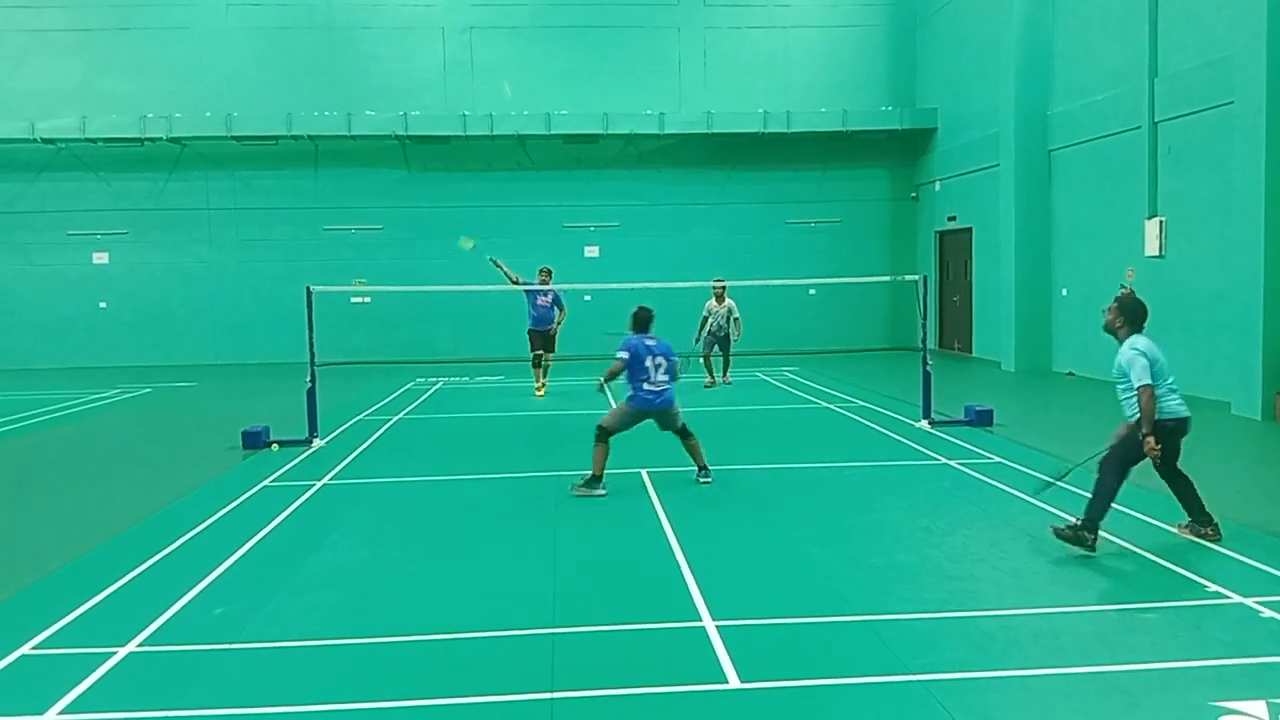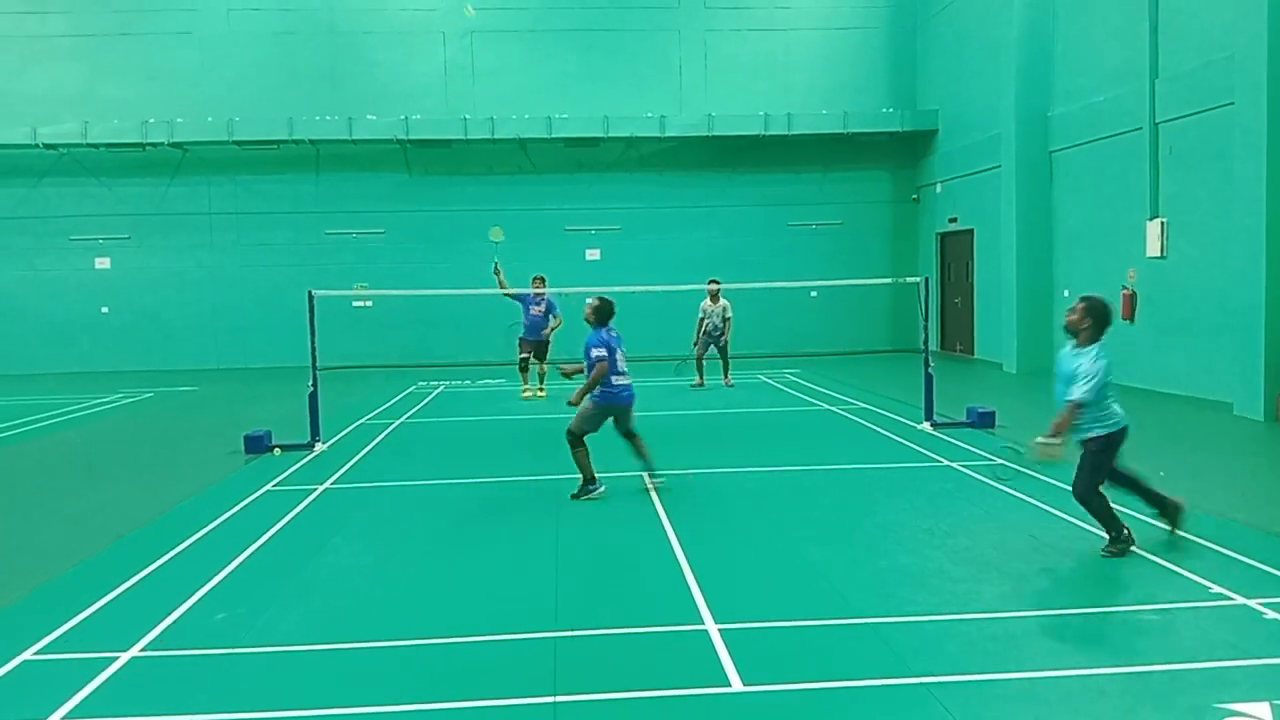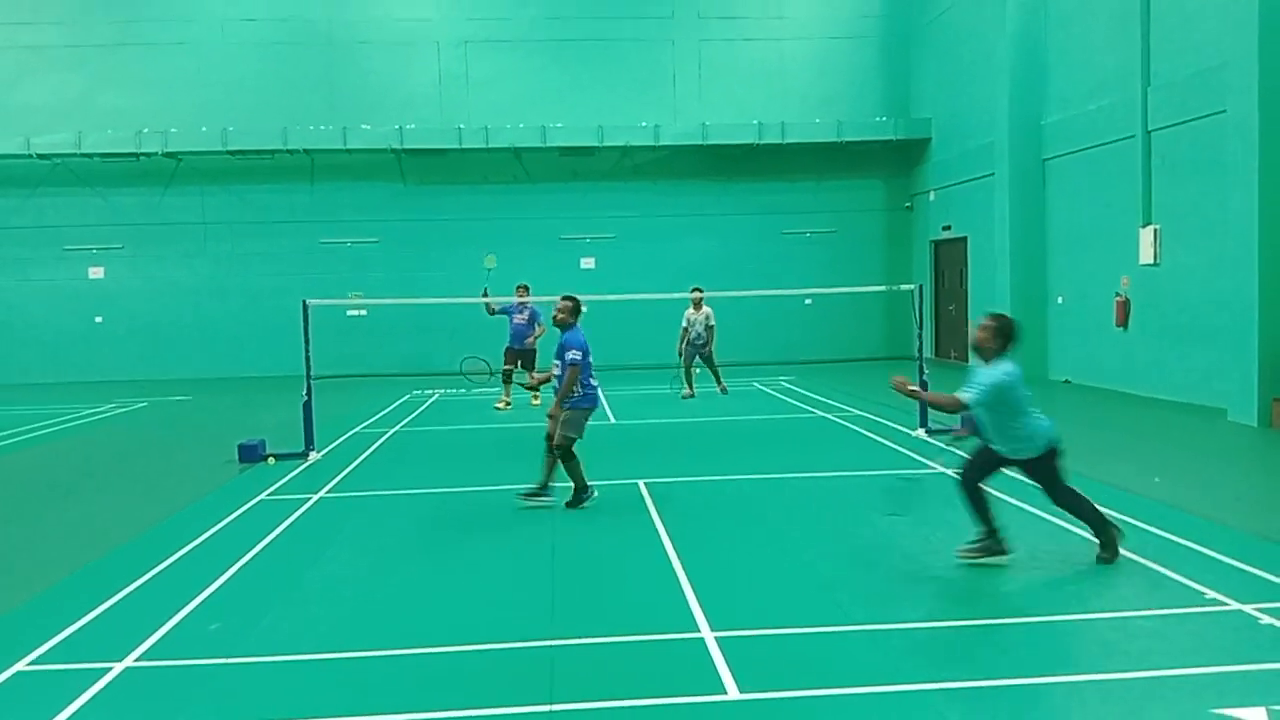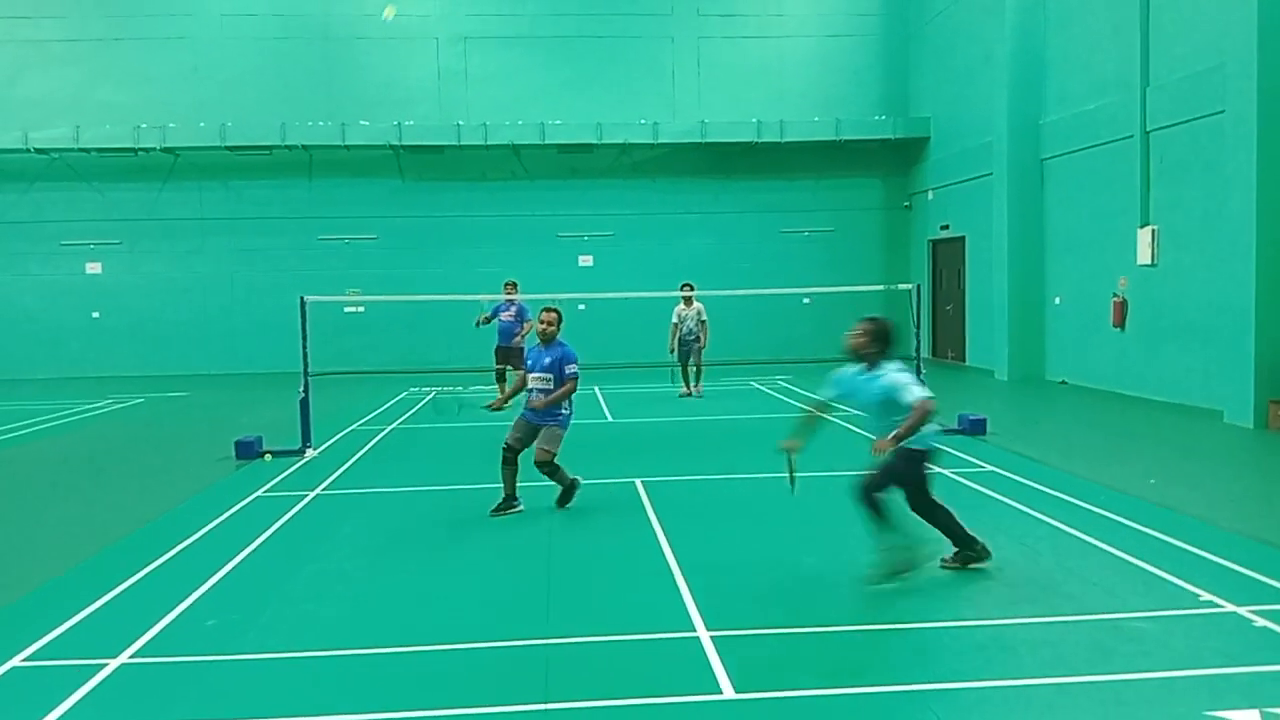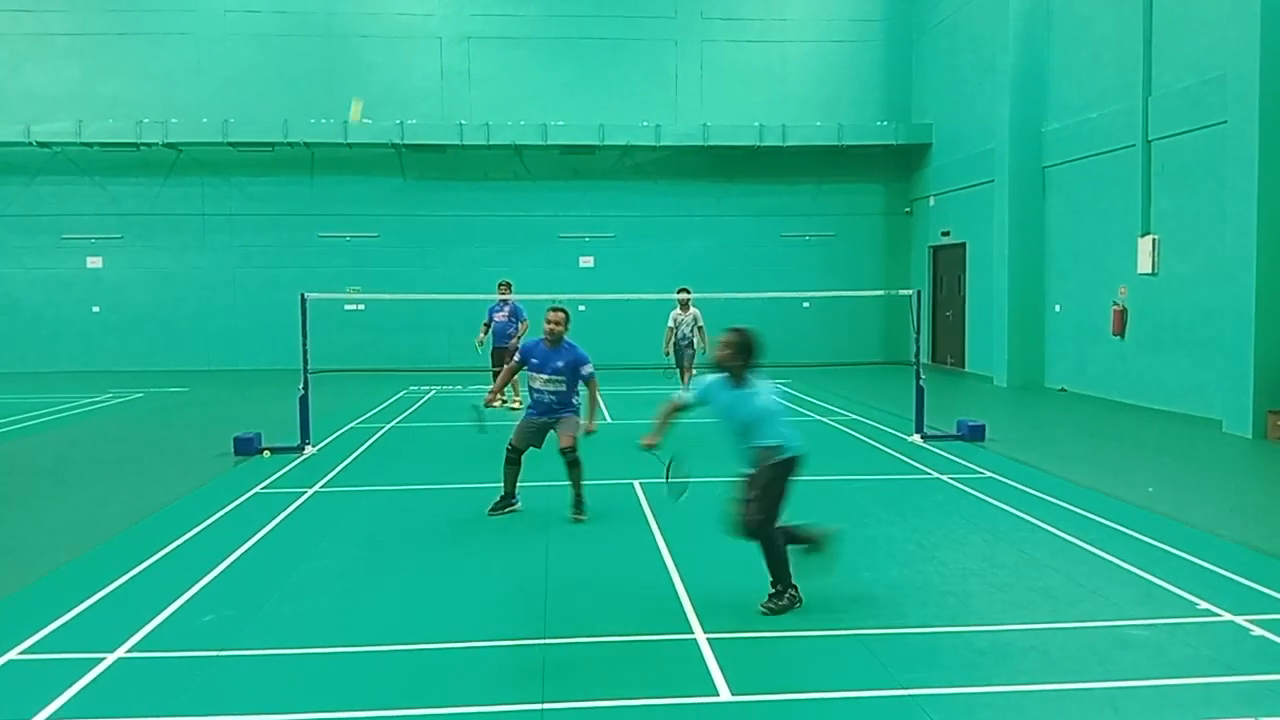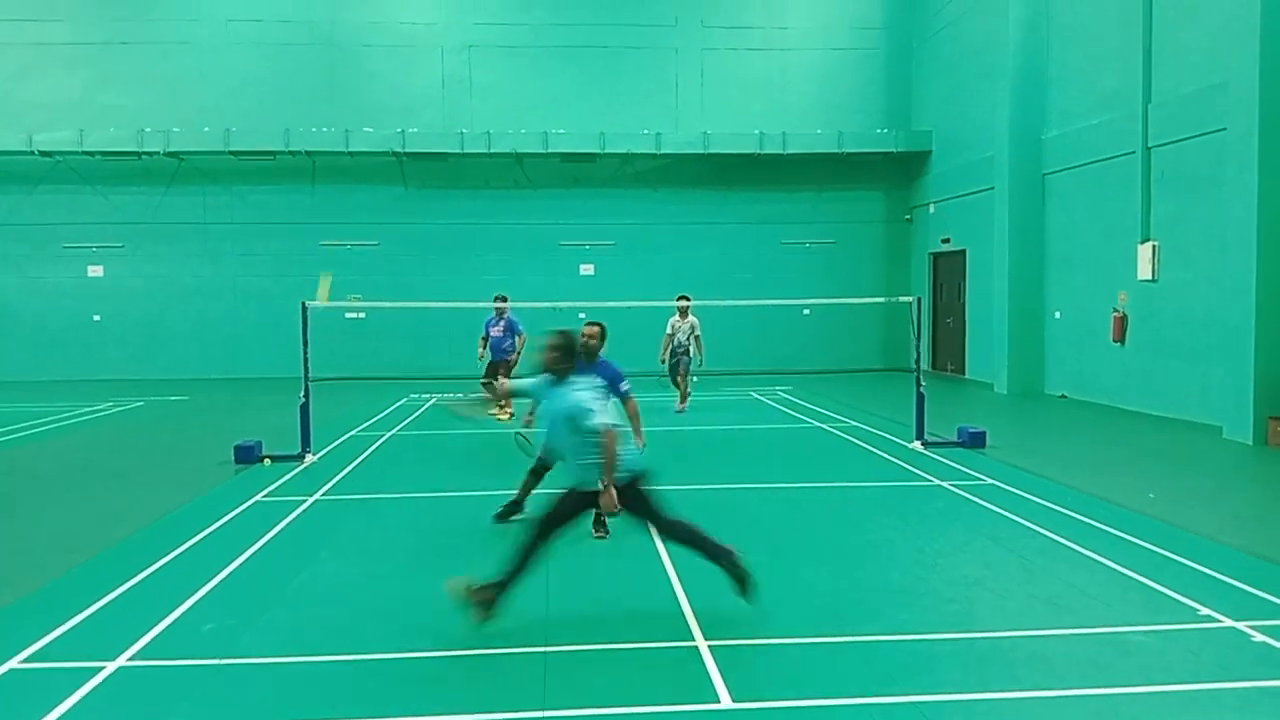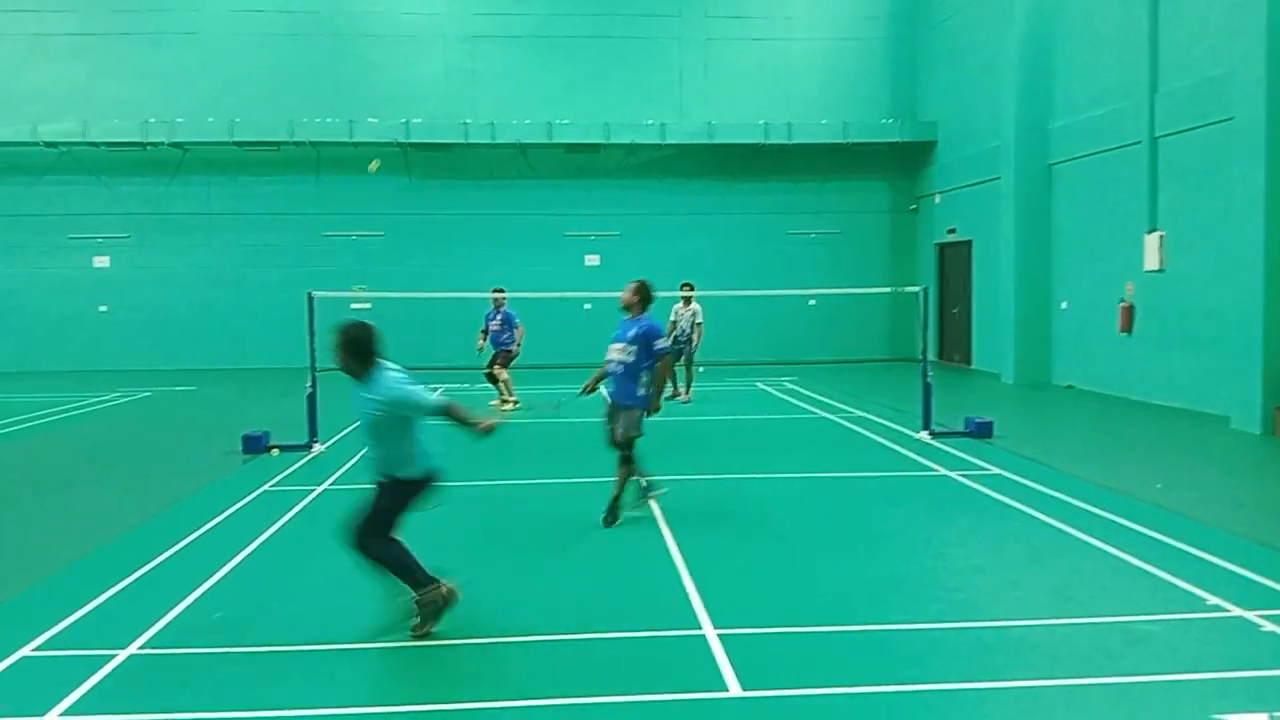
dt=0.2s
person 1, frame 1
left shoulder: (1132, 351)
right shoulder: (1144, 345)
left elbow: (1146, 393)
left wrist: (1147, 434)
right wrist: (1129, 427)
left hip: (1162, 421)
right hip: (1176, 418)
left knee: (1111, 466)
right knee: (1169, 469)
left ankle: (1087, 530)
right ankle: (1204, 524)
person 1, frame 2
left shoulder: (1093, 362)
right shoulder: (1071, 349)
left elbow: (1074, 407)
left wrist: (1052, 436)
right wrist: (1060, 426)
left hip: (1104, 431)
right hip: (1093, 429)
left knee: (1084, 488)
right knee: (1109, 473)
left ankle: (1120, 536)
right ankle: (1167, 507)
person 1, frame 3
left shoulder: (997, 376)
right shoulder: (983, 368)
left elbow: (955, 405)
left wrist: (913, 392)
left hip: (1032, 445)
right hip: (1000, 443)
left knee: (1059, 494)
right knee: (968, 479)
left ankle: (1106, 534)
right ankle: (992, 540)
person 1, frame 4
left shoulder: (894, 377)
right shoulder: (846, 375)
left elbow: (926, 408)
right elbow: (820, 407)
left wrist: (894, 438)
right wrist: (797, 436)
left hip: (912, 445)
right hip: (896, 446)
left knee: (867, 489)
right knee: (920, 504)
left ankle: (900, 547)
right ankle: (971, 549)
person 1, frame 5
left shoulder: (760, 399)
right shoulder: (713, 384)
left elbow: (769, 451)
right elbow: (677, 404)
left wrist: (752, 496)
right wrist: (657, 433)
left hip: (780, 458)
right hip: (759, 462)
left knee: (760, 523)
right knee: (751, 525)
left ankle: (785, 591)
right ankle: (809, 538)
person 1, frame 6
left shoulder: (581, 397)
right shoulder: (544, 385)
left elbow: (609, 437)
right elbow: (509, 389)
left wrist: (608, 485)
left hip: (616, 477)
right hip: (587, 480)
right knee: (541, 530)
person 1, frame 7
left shoulder: (394, 389)
right shoulder: (378, 371)
left elbow: (443, 406)
left wrist: (477, 425)
left hip: (410, 474)
right hip: (395, 473)
left knee: (366, 538)
right knee: (374, 537)
left ankle: (431, 590)
person 2, frame 1
left shoulder: (630, 343)
right shoulder: (665, 345)
left elbow: (617, 368)
right elbow: (672, 373)
left wrist: (604, 380)
left hip: (638, 402)
right hip: (665, 401)
left knee: (602, 432)
right knee: (684, 432)
left ankle: (595, 481)
right ankle: (703, 470)
person 2, frame 2
left shoulder: (596, 338)
right shoulder: (613, 333)
left elbow: (601, 370)
left wrist: (580, 394)
right wrist: (577, 369)
left hip: (605, 397)
right hip: (626, 395)
left knee: (573, 435)
right knee: (628, 433)
left ankle: (591, 483)
right ankle: (650, 470)
person 2, frame 3
left shoulder: (571, 339)
right shoulder: (571, 335)
left elbow: (573, 373)
left wrist: (557, 404)
right wrist: (540, 379)
left hip: (579, 400)
right hip: (576, 399)
left knee: (561, 447)
right knee: (551, 441)
left ankle: (583, 491)
right ankle: (543, 488)
person 2, frame 4
left shoulder: (565, 353)
right shoulder: (532, 351)
left elbow: (572, 386)
right elbow: (523, 380)
left wrist: (544, 402)
right wrist: (503, 399)
left hip: (555, 417)
right hip: (530, 416)
left knee: (542, 461)
right knee: (509, 450)
left ankle: (570, 484)
right ankle: (510, 500)
person 2, frame 5
left shoulder: (576, 354)
right shoulder: (530, 347)
left elbow: (592, 386)
right elbow: (510, 369)
left wrist: (591, 419)
right wrist: (494, 392)
left hip: (565, 413)
right hip: (536, 412)
left knee: (568, 451)
right knee: (513, 451)
left ankle: (578, 499)
right ankle: (509, 498)
person 2, frame 6
left shoulder: (610, 371)
left elbow: (629, 401)
left wrist: (638, 435)
right wrist: (531, 413)
right knee: (540, 466)
left ankle: (600, 519)
right ankle: (516, 505)
person 2, frame 7
left shoulder: (650, 327)
right shoulder: (625, 324)
left elbow: (664, 362)
left wrist: (656, 398)
right wrist: (594, 379)
left hip: (634, 398)
right hip: (616, 395)
left knee: (625, 446)
right knee: (619, 443)
left ankle: (616, 502)
right ankle: (644, 485)
